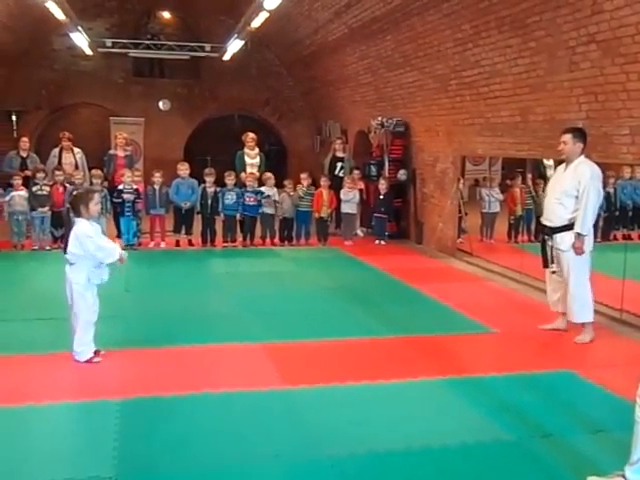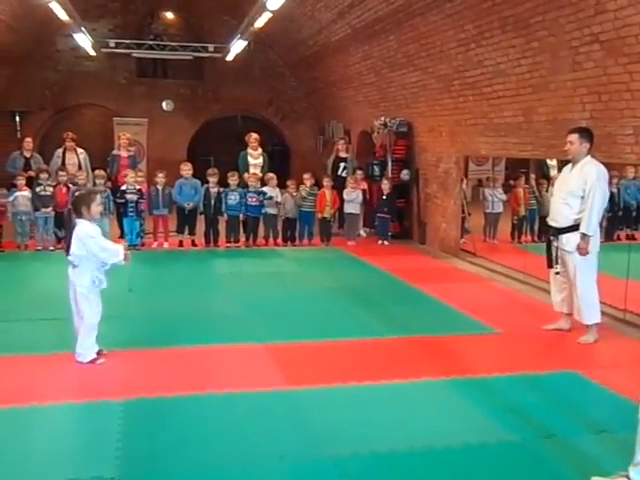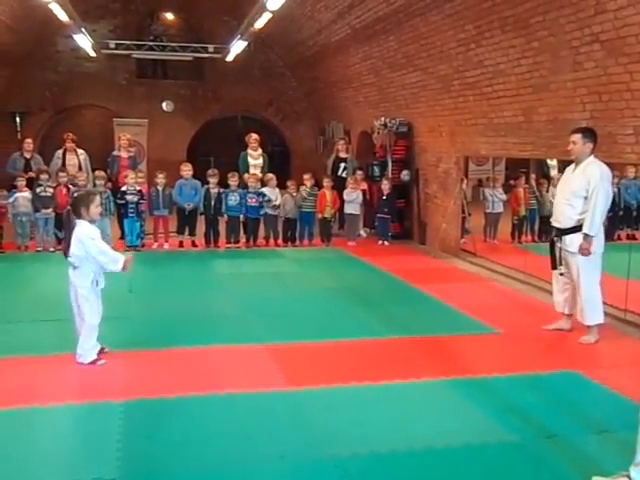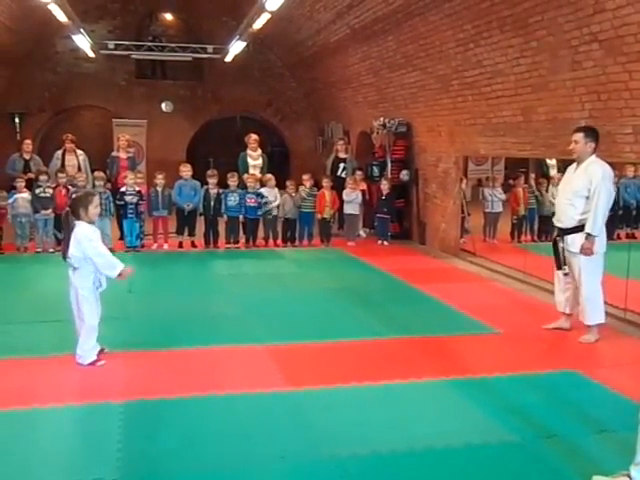
dt=0.1s
person 1, frame 1
left shoulder: (588, 171)
right shoulder: (561, 169)
left elbow: (589, 206)
left wrist: (580, 237)
right wrist: (547, 229)
left hip: (572, 236)
right hip: (554, 234)
left knee: (576, 281)
right knee: (555, 278)
left ankle: (587, 328)
right ankle: (562, 319)
person 1, frame 2
left shoulder: (594, 171)
right shoulder: (568, 169)
left elbow: (594, 206)
left wrist: (585, 237)
right wrist: (553, 230)
left hip: (577, 236)
right hip: (560, 235)
left knee: (582, 282)
right knee: (560, 279)
left ankle: (592, 328)
right ankle: (565, 319)
person 1, frame 3
left shoulder: (597, 171)
right shoulder: (571, 169)
left elbow: (597, 207)
left wrist: (588, 238)
right wrist: (557, 231)
left hip: (581, 237)
right hip: (563, 236)
left knee: (586, 283)
right knee: (563, 279)
left ankle: (593, 329)
right ankle: (565, 320)
person 1, frame 4
left shoulder: (599, 171)
right shoulder: (573, 168)
left elbow: (599, 207)
left wrist: (590, 238)
right wrist: (559, 231)
left hip: (583, 237)
right hip: (566, 235)
left knee: (587, 283)
right knee: (564, 279)
left ankle: (593, 328)
right ankle: (565, 319)
person 2, frame 1
left shoulder: (89, 226)
right shoulder: (83, 229)
left elbow: (101, 244)
right elbow: (100, 248)
left wrist: (117, 251)
right wrist: (118, 253)
left hip: (86, 277)
right hip: (80, 279)
left knee: (89, 314)
right knee: (84, 316)
left ankle: (87, 347)
right ankle: (83, 352)
person 2, frame 2
left shoulder: (89, 227)
right shoulder: (85, 230)
left elbow: (103, 245)
right elbow: (103, 249)
left wrist: (120, 251)
right wrist: (121, 253)
left hip: (89, 279)
right hip: (83, 281)
left knee: (92, 315)
right knee: (88, 318)
left ankle: (90, 347)
right ankle: (85, 354)
person 2, frame 3
left shoulder: (87, 228)
right shoulder: (84, 231)
left elbow: (102, 250)
right elbow: (102, 253)
left wrist: (120, 260)
right wrist: (121, 261)
left hip: (89, 279)
right hip: (84, 281)
left knee: (93, 316)
right knee: (88, 318)
left ankle: (92, 347)
right ankle: (86, 354)
person 2, frame 4
left shoulder: (88, 229)
right shoulder: (83, 232)
left elbow: (101, 253)
right elbow: (99, 256)
left wrist: (118, 268)
right wrist: (119, 270)
left hip: (89, 280)
right hip: (84, 282)
left knee: (91, 317)
right knee: (88, 319)
left ankle: (91, 348)
right ankle: (85, 355)
